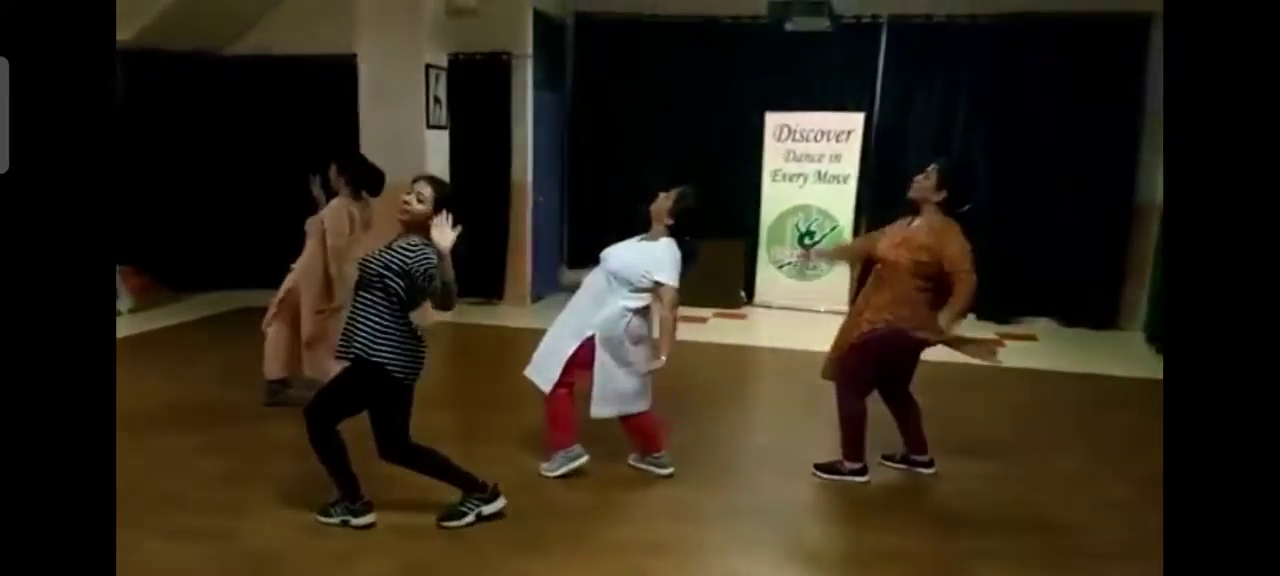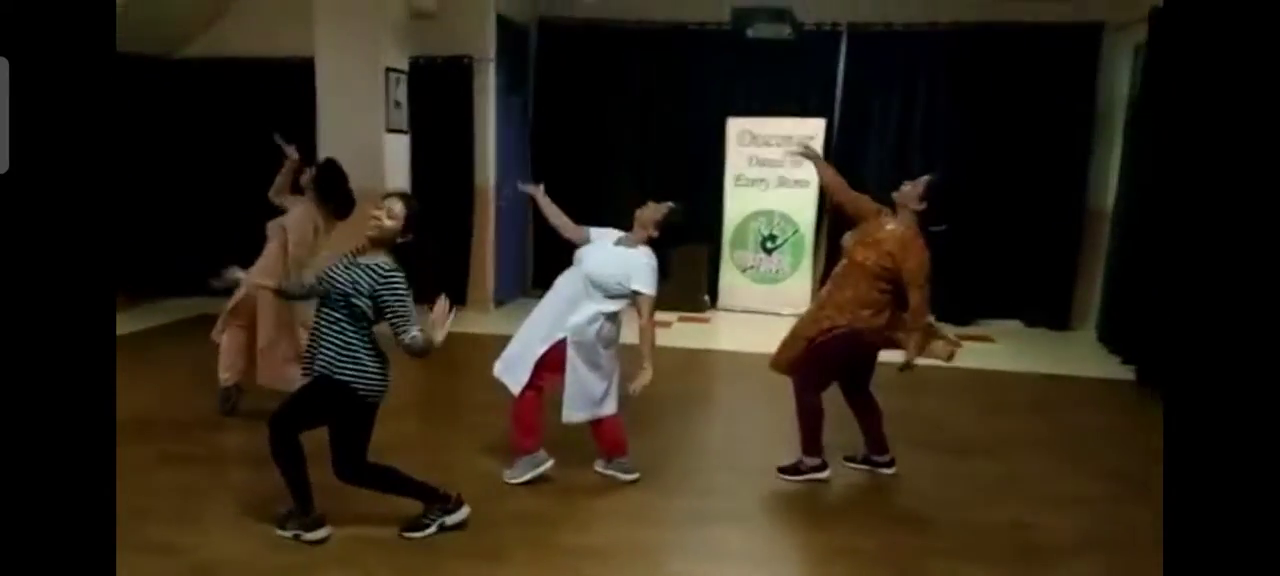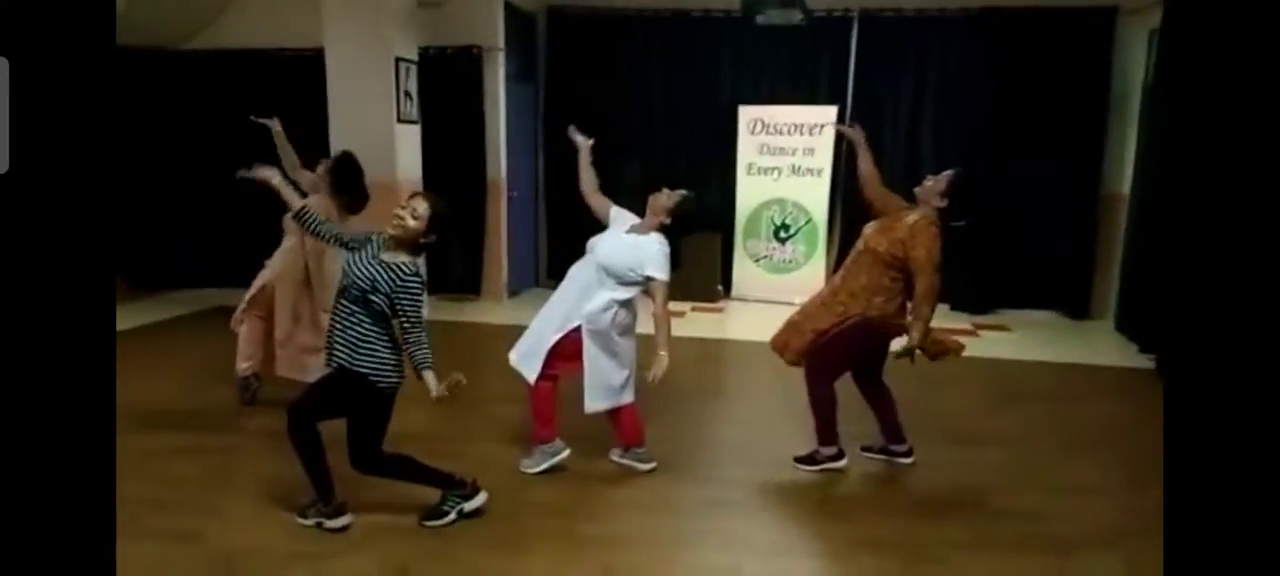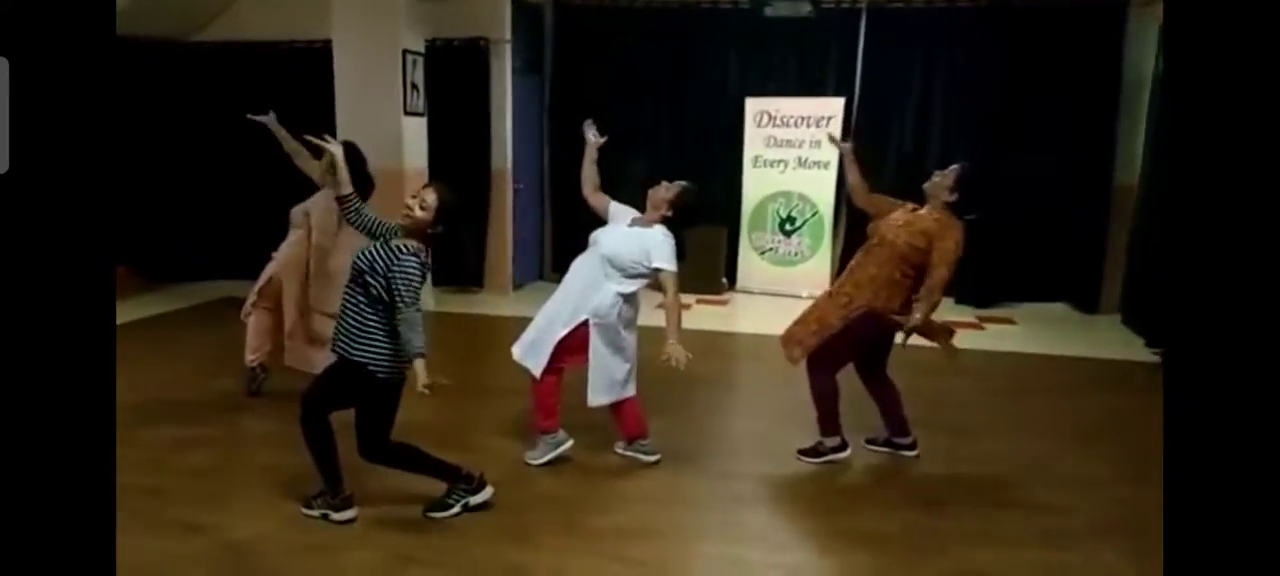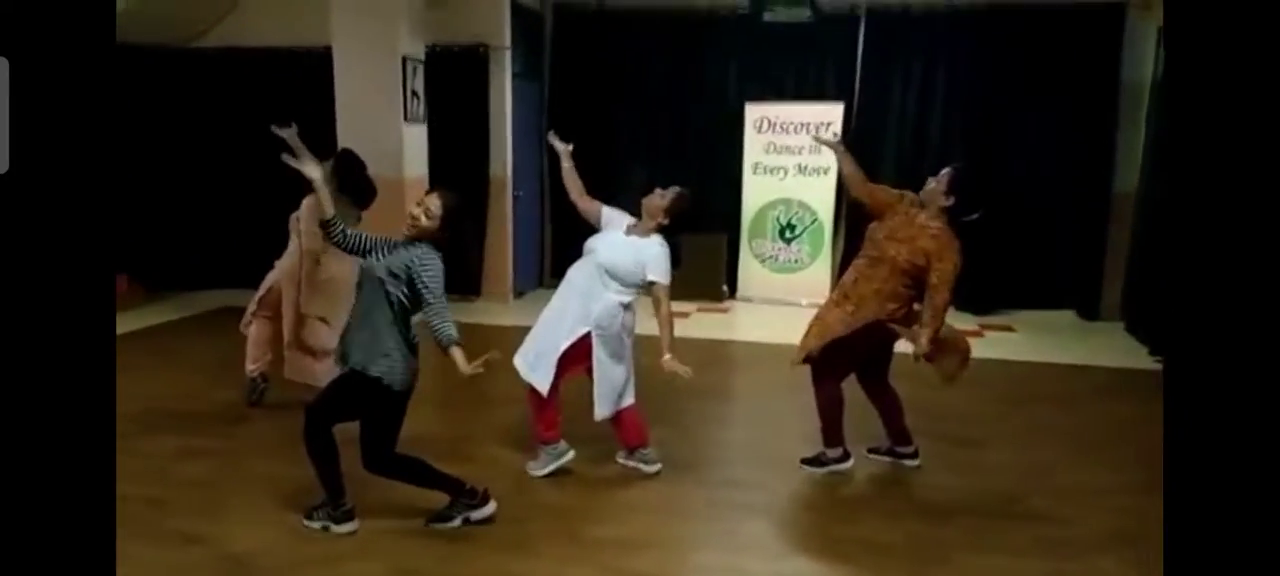
dt=0.3s
person 1, frame 1
left shoulder: (420, 254)
right shoulder: (399, 246)
left elbow: (444, 299)
left wrist: (443, 254)
left hip: (383, 359)
right hip: (383, 358)
left knee: (319, 416)
right knee: (395, 446)
left ankle: (353, 503)
right ankle: (480, 492)
person 1, frame 2
left shoulder: (389, 276)
right shoulder: (352, 259)
left elbow: (405, 331)
right elbow: (311, 288)
left wrist: (428, 340)
right wrist: (258, 282)
left hip: (352, 377)
right hip: (341, 374)
left knee: (282, 424)
right knee: (352, 467)
left ankle: (306, 517)
right ankle: (443, 503)
person 1, frame 3
left shoulder: (407, 274)
right shoulder: (371, 244)
left elbow: (414, 332)
right elbow: (321, 228)
left wrist: (431, 382)
right wrist: (280, 184)
left hip: (369, 371)
right hip: (359, 367)
left knee: (301, 413)
right knee: (367, 456)
left ankle: (328, 505)
right ankle: (458, 489)
person 1, frame 4
left shoulder: (407, 256)
right shoulder: (395, 237)
left elbow: (408, 312)
right elbow: (355, 214)
left wrist: (420, 369)
right wrist: (339, 161)
left hip: (371, 359)
right hip: (370, 357)
left knee: (313, 405)
right knee: (375, 445)
left ankle: (336, 497)
right ankle: (465, 481)
person 1, frame 5
left shoulder: (425, 257)
right shoulder: (390, 246)
left elbow: (436, 310)
right elbow: (338, 236)
left wrist: (460, 360)
right wrist: (318, 181)
left hip: (381, 370)
right hip: (373, 367)
left knee: (317, 416)
right knee: (379, 457)
left ankle: (337, 509)
right ankle: (469, 497)
person 2, frame 1
left shoulder: (945, 231)
right shoulder: (906, 224)
left elbow: (966, 279)
right elbow: (869, 244)
left wrist: (948, 317)
right wrist: (826, 252)
left hip: (898, 327)
right hip: (881, 321)
left knee: (850, 383)
right knee: (894, 388)
left ankle: (853, 464)
right ankle: (919, 455)
person 2, frame 2
left shoulder: (910, 242)
right shoulder: (879, 219)
left elbow: (918, 296)
right elbow: (842, 194)
left wrist: (914, 344)
right wrist: (816, 160)
left hip: (855, 327)
right hip: (849, 322)
left knee: (806, 381)
right knee: (855, 389)
left ankle: (813, 462)
right ankle: (880, 456)
person 2, frame 3
left shoulder: (923, 230)
right shoulder: (903, 214)
left elbow: (926, 283)
right elbow: (872, 187)
left wrist: (918, 332)
right wrist: (861, 145)
left hip: (869, 316)
right hip: (866, 312)
left knee: (817, 370)
right knee: (868, 379)
left ankle: (829, 450)
right ankle: (897, 445)
person 2, frame 4
left shoulder: (946, 228)
right shoulder: (905, 211)
left elbow: (940, 273)
right elbow: (863, 198)
left wrist: (921, 313)
right wrist: (847, 157)
left hip: (873, 310)
right hip: (864, 304)
left knee: (819, 364)
right knee: (872, 372)
left ankle: (833, 442)
right ankle: (901, 438)
person 2, frame 5
left shoulder: (942, 241)
right shoulder: (904, 206)
left elbow: (939, 293)
right elbow: (861, 188)
left wrist: (926, 336)
right wrist: (839, 150)
left hip: (875, 318)
right hip: (858, 310)
left knee: (824, 371)
right knee: (874, 380)
left ankle: (835, 452)
right ankle: (903, 447)
person 3, frame 1
left shoulder: (665, 253)
right shoulder: (646, 241)
left elbow: (668, 307)
left wrist: (663, 354)
right wrist: (581, 276)
left hip: (606, 329)
right hip: (595, 321)
left knee: (557, 378)
right knee: (627, 393)
left ankle: (566, 448)
right ankle: (653, 454)
person 3, frame 2
left shoulder: (644, 262)
right shoulder: (612, 237)
left elbow: (646, 318)
right elbow: (568, 229)
left wrist: (646, 367)
right wrist: (539, 196)
left hip: (578, 333)
right hip: (560, 322)
left knee: (525, 382)
right knee: (596, 397)
left ankle: (530, 455)
right ankle: (617, 459)
person 3, frame 3
left shoulder: (655, 248)
right shoulder: (625, 222)
left elbow: (660, 303)
right elbow: (592, 195)
left wrist: (662, 353)
right wrist: (583, 151)
left hip: (592, 323)
right hip: (578, 313)
left knee: (541, 370)
right knee: (612, 385)
left ankle: (547, 444)
right ankle: (634, 449)
person 3, frame 4
left shoulder: (659, 240)
right shoulder: (625, 216)
left elbow: (671, 292)
right elbow: (591, 194)
left wrist: (672, 340)
right wrist: (592, 149)
left hip: (596, 315)
right hip: (579, 306)
left knee: (542, 363)
right knee: (615, 377)
left ankle: (550, 435)
right ankle: (638, 440)
person 3, frame 5
left shoulder: (655, 249)
right shoulder: (619, 222)
left elbow: (662, 304)
right elbow: (580, 198)
left wrist: (667, 354)
right wrist: (564, 156)
left hip: (595, 325)
right hip: (574, 314)
left knee: (541, 374)
right knee: (614, 387)
left ankle: (552, 446)
right ankle: (639, 450)
person 4, frame 1
left shoulder: (339, 207)
right shoulder: (361, 207)
left elbow: (337, 250)
left wrist: (338, 295)
right wrist: (321, 199)
left hip: (315, 277)
right hip: (343, 282)
left knee: (282, 322)
right knee: (335, 336)
left ankle: (277, 384)
person 4, frame 2
left shoulder: (303, 214)
right shoulder: (316, 210)
left elbow: (296, 262)
right elbow: (276, 196)
right wrist: (291, 162)
left hip: (272, 284)
left knee: (236, 326)
right knee: (293, 345)
left ankle: (229, 387)
person 4, frame 3
left shoulder: (318, 206)
right shoulder: (326, 198)
left elbow: (314, 253)
right elbow: (293, 169)
left wrist: (322, 300)
right wrist: (278, 133)
left hip: (291, 276)
left knee: (253, 316)
right knee: (313, 334)
left ankle: (248, 376)
person 4, frame 4
left shoulder: (325, 201)
left elbow: (321, 247)
right elbow: (301, 158)
left wrist: (315, 292)
right wrist: (274, 126)
left hip: (297, 266)
right hip: (335, 272)
left knee: (262, 307)
right knee: (324, 325)
left ankle: (255, 367)
person 4, frame 5
left shoulder: (314, 205)
right shoulder: (349, 203)
left elbow: (310, 253)
left wrist: (306, 300)
right wrist: (295, 143)
left hip: (299, 277)
right hip: (339, 280)
left knee: (263, 317)
right knee: (326, 334)
left ankle: (256, 377)
